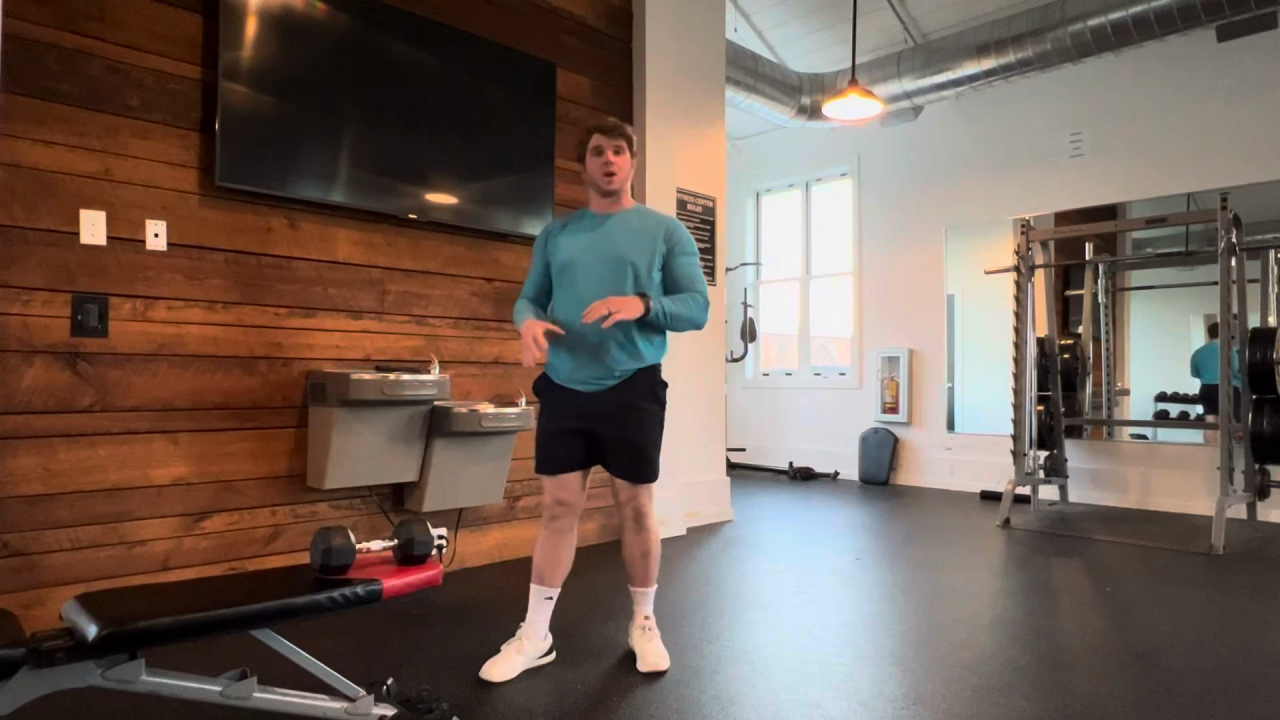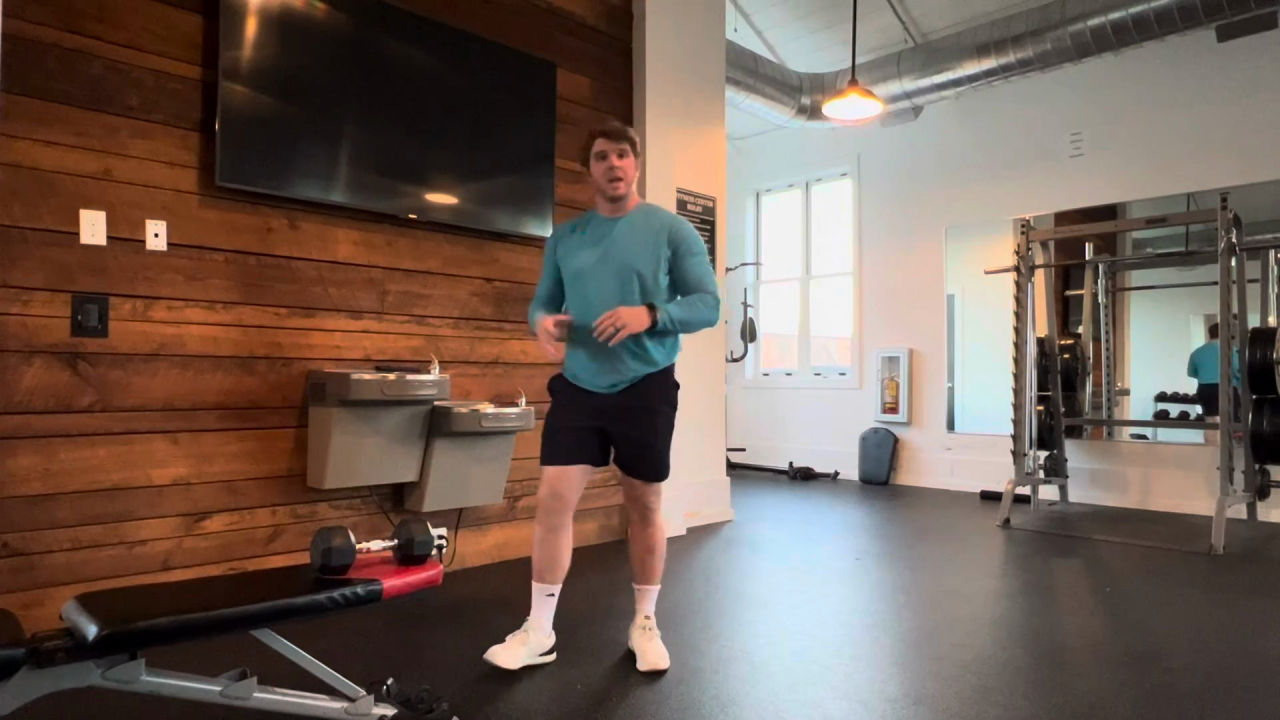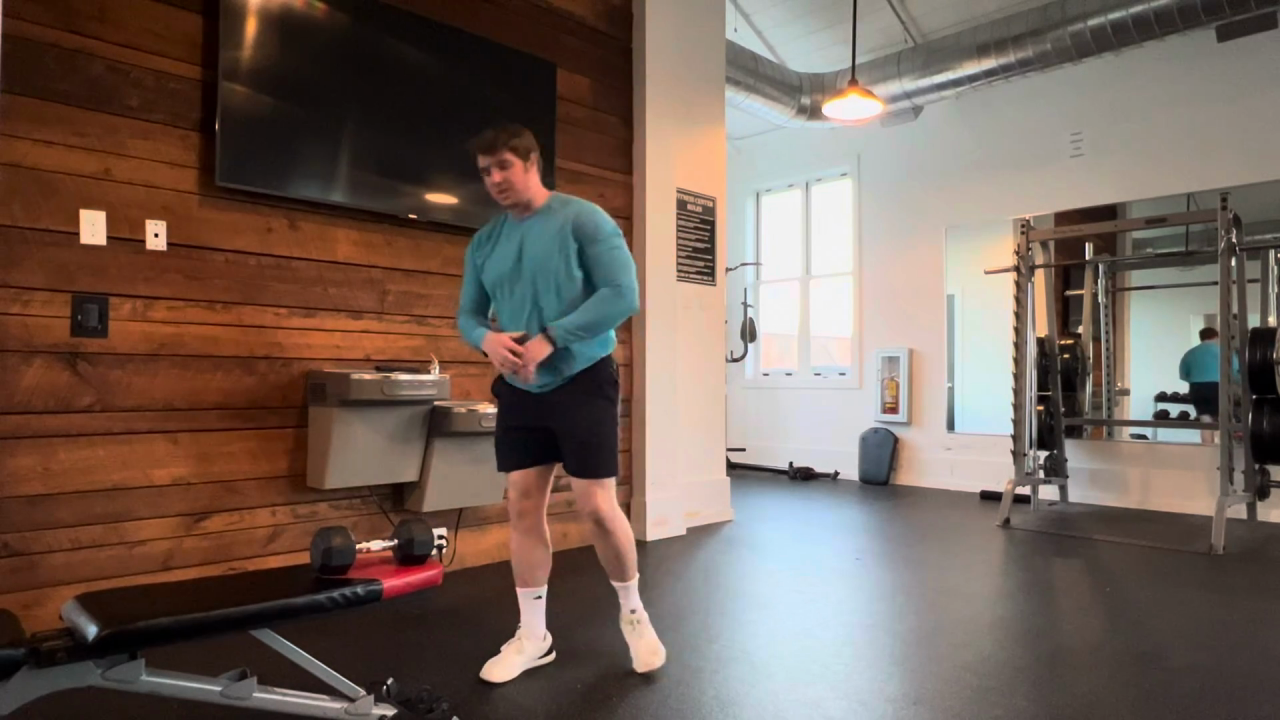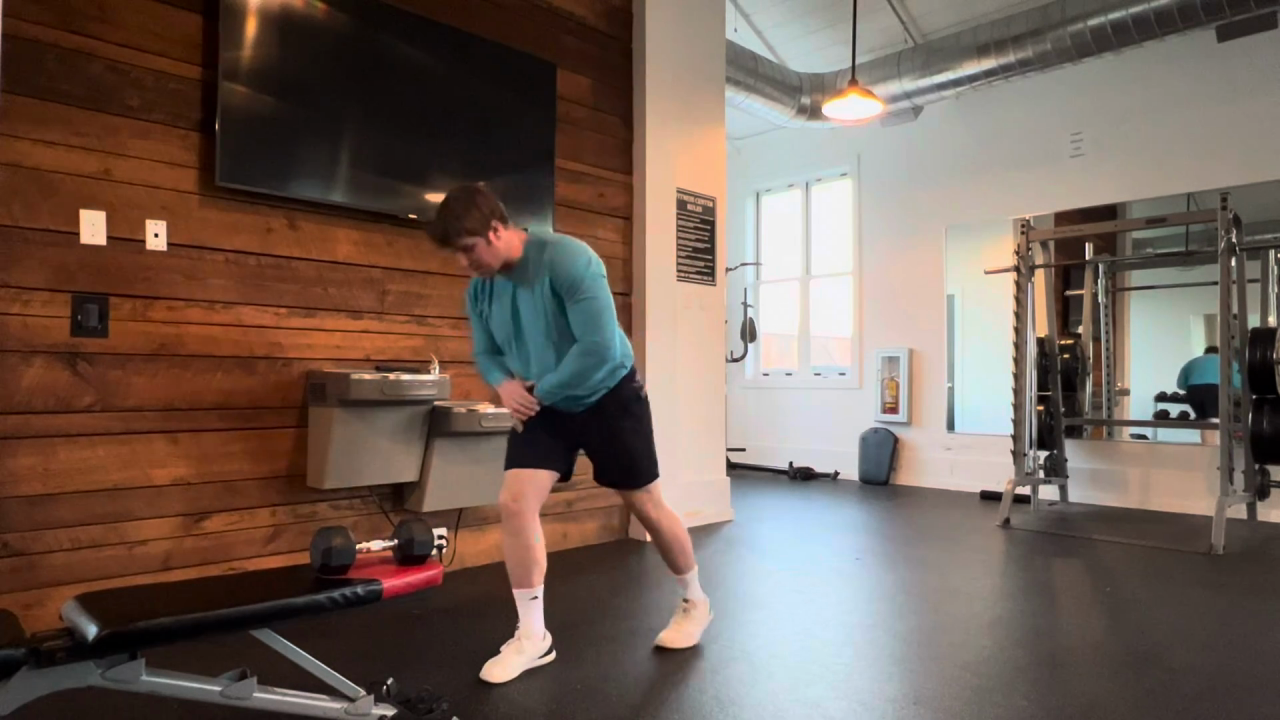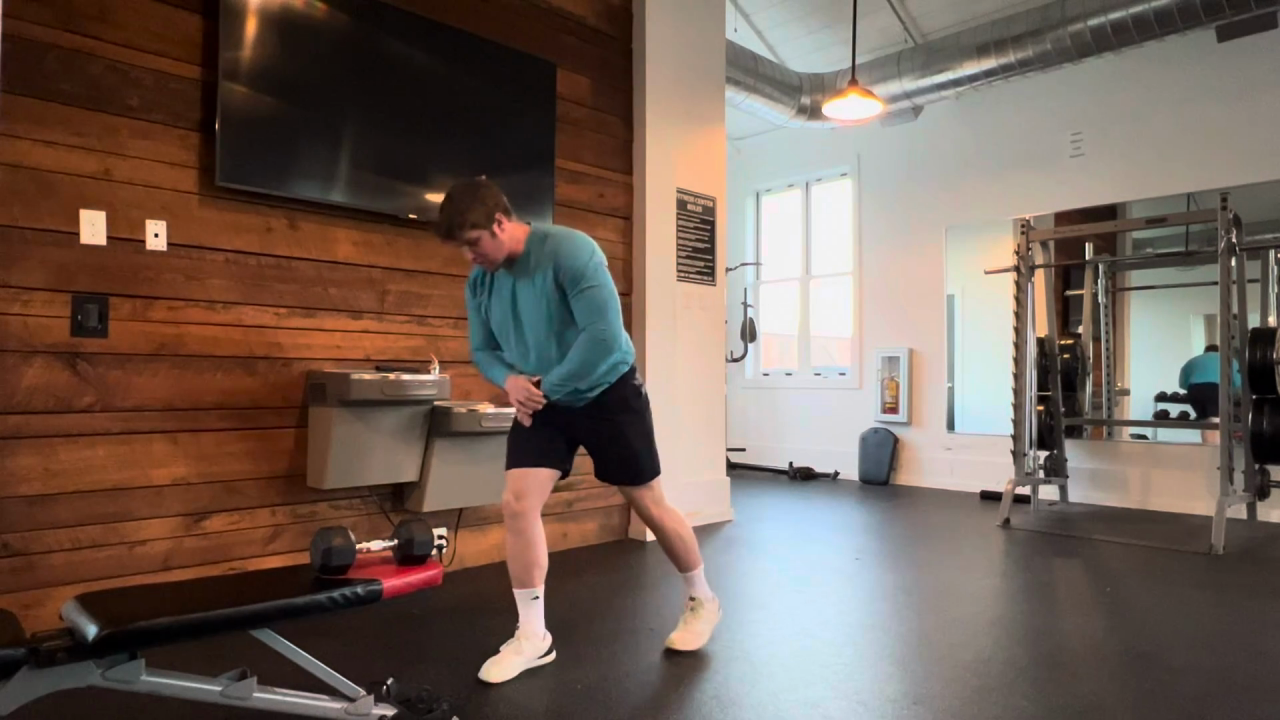
dt=0.7s
person 1, frame 1
left shoulder: (665, 230)
right shoulder: (555, 234)
left elbow: (697, 308)
right elbow: (530, 297)
left wrist: (642, 304)
right wrist: (527, 321)
left hip: (634, 388)
right hip: (565, 389)
left knee: (636, 508)
right knee: (558, 509)
left ankle: (643, 624)
right ankle: (535, 635)
person 1, frame 2
left shoulder: (672, 230)
right shoulder: (565, 238)
left elbow: (708, 305)
right elbow: (543, 301)
left wrist: (650, 315)
right wrist: (541, 321)
left hip: (646, 388)
right hip: (578, 388)
left knee: (644, 506)
right knee: (553, 501)
left ankle: (644, 624)
right ankle: (538, 631)
person 1, frame 3
left shoulder: (584, 219)
right shoulder: (484, 244)
left elbow: (623, 296)
right elbow: (468, 315)
left wrist: (550, 338)
right wrist: (488, 338)
left hip: (583, 380)
right hip: (520, 389)
left knee: (596, 506)
right knee: (523, 506)
left ankle: (632, 614)
right ankle: (533, 635)
person 1, frame 4
left shoulder: (567, 259)
right shoulder: (480, 290)
left elbow: (599, 346)
right elbow: (485, 353)
left wrist: (539, 391)
right wrist: (505, 385)
left hip: (609, 396)
right hip: (544, 409)
left knee: (646, 505)
right knee: (514, 505)
left ankle: (694, 602)
right ankle: (532, 637)
person 1, frame 5
left shoulder: (570, 251)
right shoulder: (480, 283)
left elbow: (605, 335)
right elbow: (482, 349)
left wrist: (548, 386)
right wrist: (508, 378)
left hip: (609, 392)
right hip: (544, 403)
left knee: (648, 504)
right knee: (517, 504)
left ankle: (702, 600)
right ankle: (532, 637)
